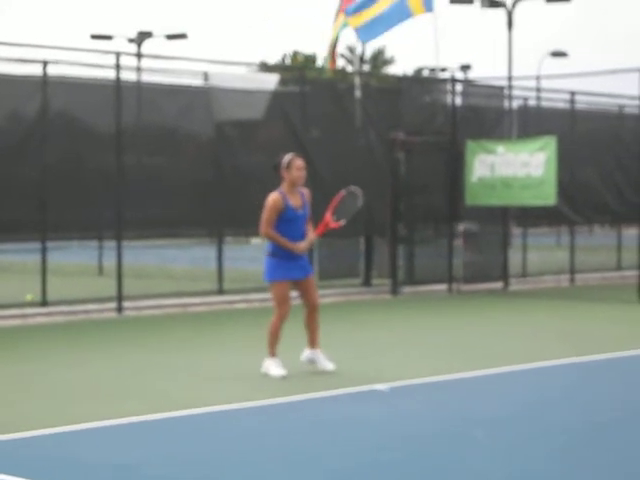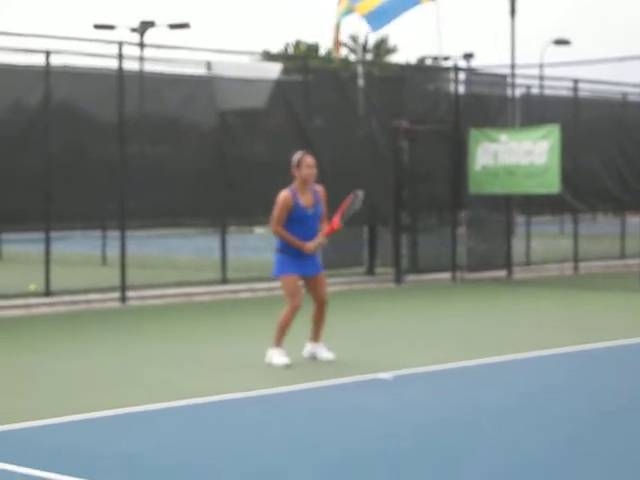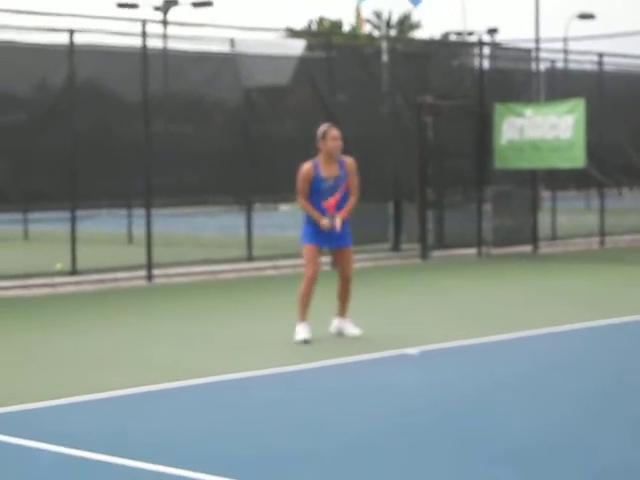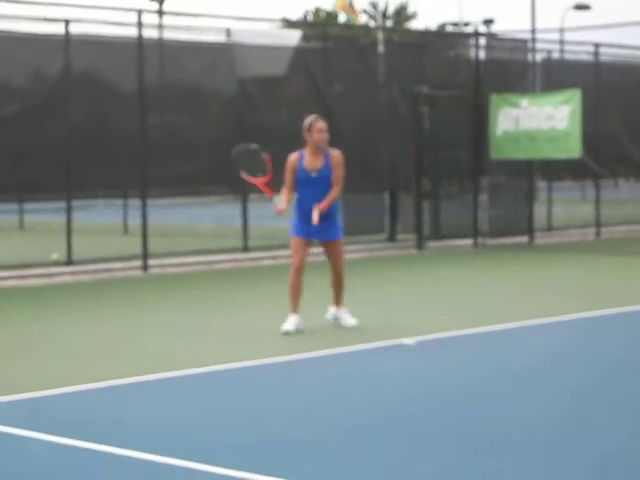
dt=0.2s
person 1, frame 1
left shoulder: (305, 194)
right shoulder: (276, 198)
right elbow: (265, 230)
left wrist: (310, 235)
right wrist: (293, 245)
left hip: (300, 259)
right hip: (280, 261)
left knee: (313, 305)
right knee: (282, 311)
left ankle: (313, 351)
right ankle: (271, 359)
person 1, frame 2
left shoulder: (319, 191)
right shoulder: (286, 197)
right elbow: (275, 228)
left wrist: (320, 237)
right wrist: (302, 245)
left hip: (310, 257)
right hip: (288, 257)
left knee: (322, 300)
right knee: (295, 304)
left ankle: (314, 344)
right ankle: (275, 349)
person 1, frame 3
left shoulder: (348, 163)
right shoulder: (308, 168)
left elbow: (354, 194)
right elbow: (302, 199)
left wrist: (341, 216)
right wrist: (320, 219)
left hip: (339, 229)
right hip: (314, 229)
left knee: (346, 276)
right knee: (310, 275)
left ankle: (341, 320)
right ankle: (302, 324)
person 1, frame 4
left shoulder: (335, 156)
right shoulder: (294, 159)
left elbow: (337, 188)
right elbow: (288, 189)
left wrist: (319, 208)
right wrist: (283, 203)
left hip: (328, 220)
right hip: (301, 221)
left knee: (338, 268)
right knee: (297, 265)
left ankle: (338, 309)
right ankle: (294, 316)
